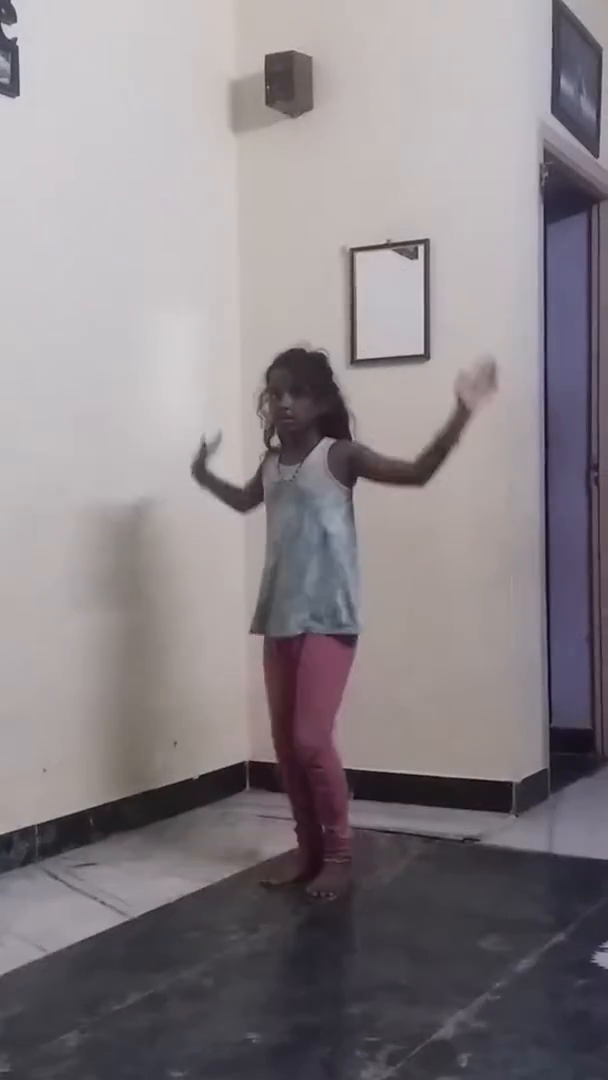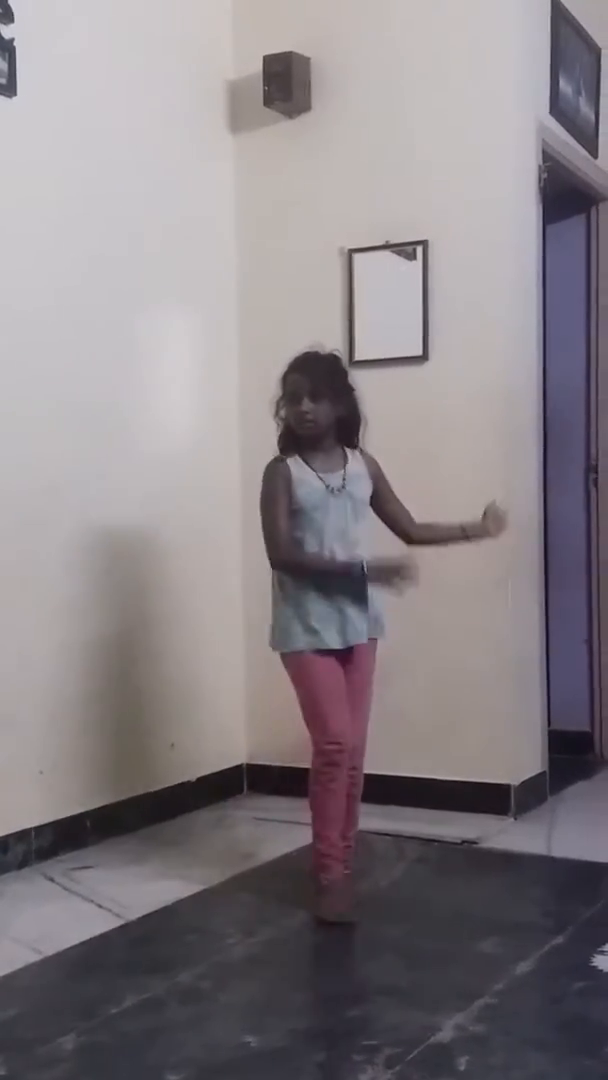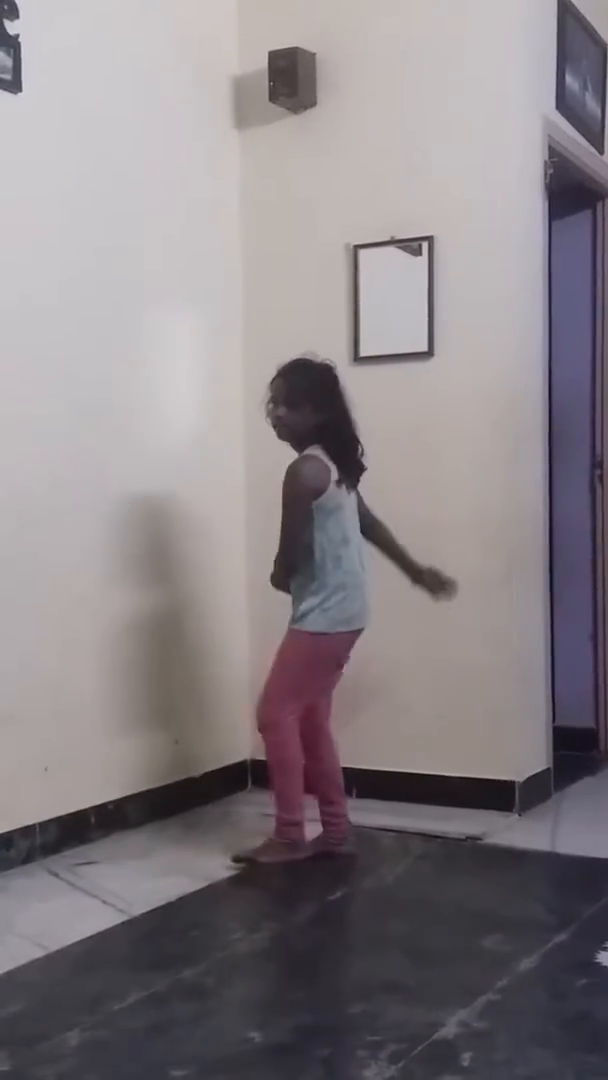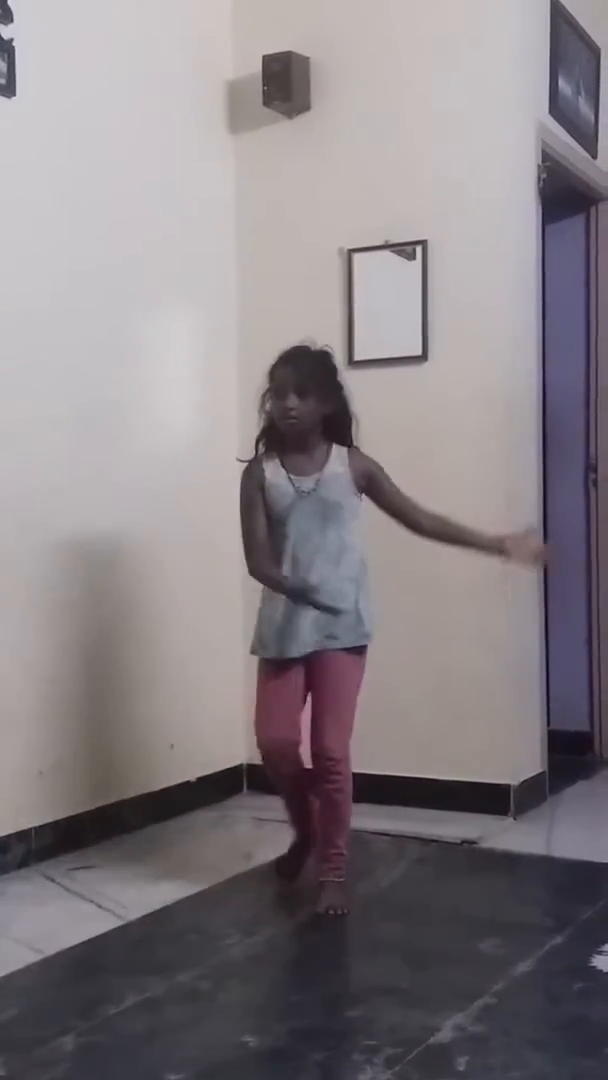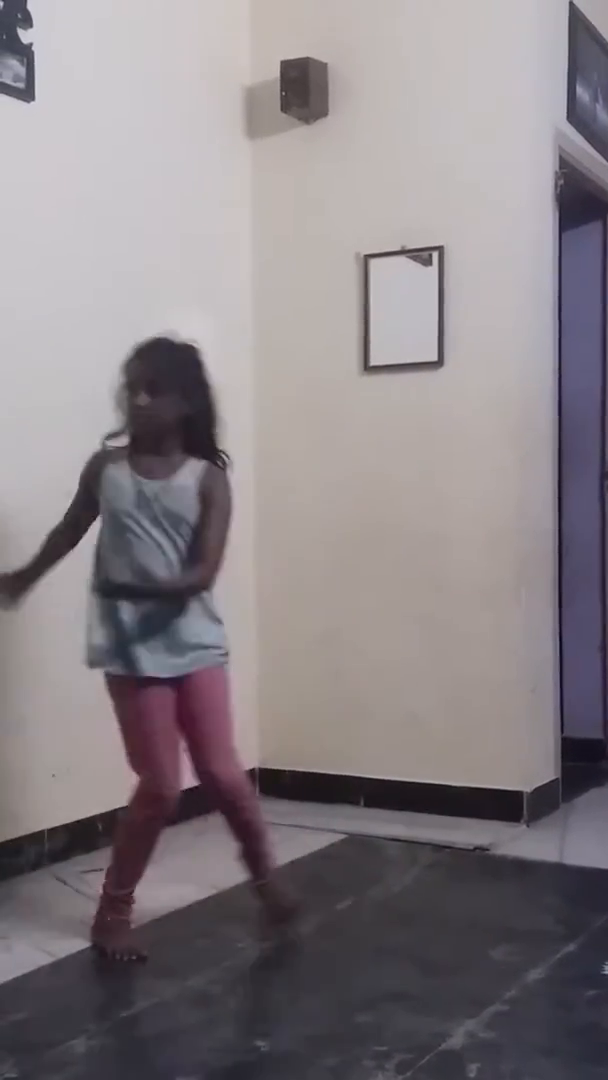
dt=1s
person 1, frame 1
left shoulder: (337, 455)
right shoulder: (269, 462)
left elbow: (415, 473)
left wrist: (460, 415)
right wrist: (206, 476)
left hip: (327, 616)
right hip: (278, 616)
left knee: (311, 738)
right knee: (285, 742)
left ankle: (339, 854)
right ankle: (311, 848)
person 1, frame 2
left shoulder: (363, 467)
right shoulder: (280, 472)
left elbow: (408, 528)
right elbow: (279, 552)
left wrist: (474, 529)
right wrist: (360, 571)
left hip: (354, 626)
right hip: (305, 626)
left knee: (351, 749)
right knee: (336, 742)
left ankle: (335, 867)
right ankle: (331, 876)
person 1, frame 3
left shoulder: (304, 471)
right shoulder: (338, 466)
left elbow: (292, 555)
right elbow: (371, 526)
left wrist: (280, 576)
right wrist: (416, 570)
left hip: (325, 611)
right hip: (343, 607)
left knee: (275, 711)
right knee: (310, 715)
left ankle: (289, 834)
right ankle: (336, 829)
person 1, frame 4
left shoulder: (355, 465)
right shoulder: (259, 474)
left elbow: (416, 518)
right elbow: (258, 561)
left wrist: (496, 543)
right wrist: (298, 587)
left hip: (343, 631)
right hip: (284, 628)
left knee: (331, 752)
right knee: (275, 742)
left ankle: (332, 867)
right ankle: (306, 834)
person 1, frame 5
left shoulder: (208, 479)
right shoulder: (104, 467)
left elbow: (202, 573)
right elbow: (69, 532)
left wrist: (144, 587)
left hip: (194, 644)
right hip: (129, 648)
left knee: (221, 771)
right knee: (158, 783)
left ankle: (263, 872)
right ankle: (112, 912)
